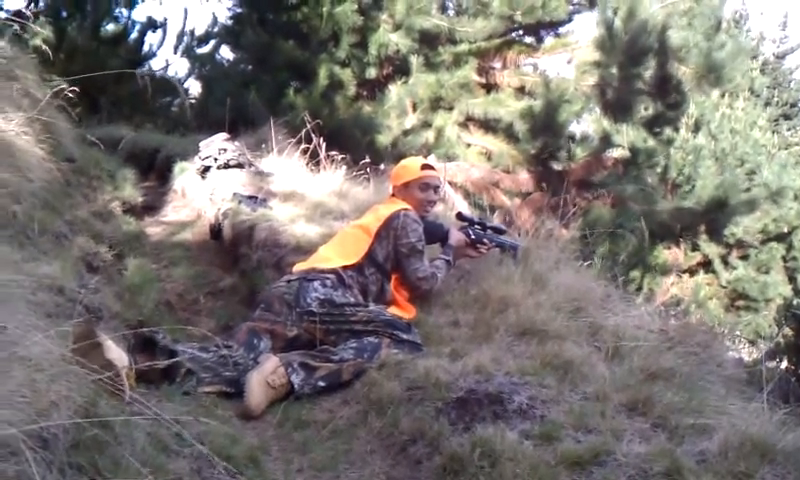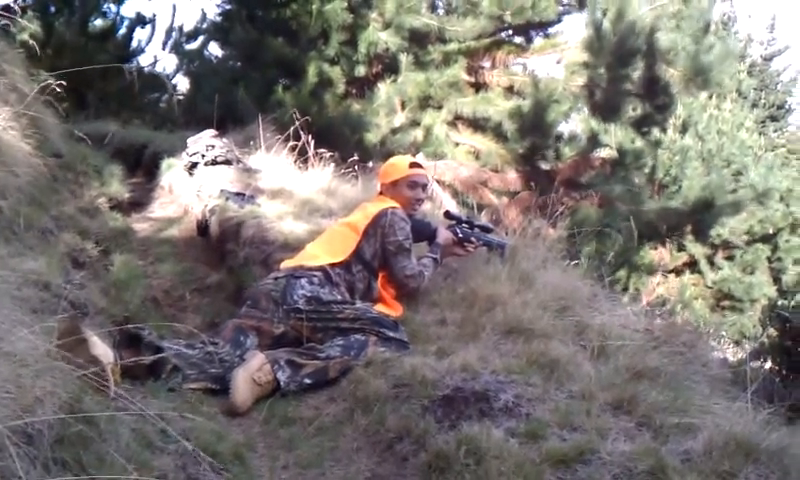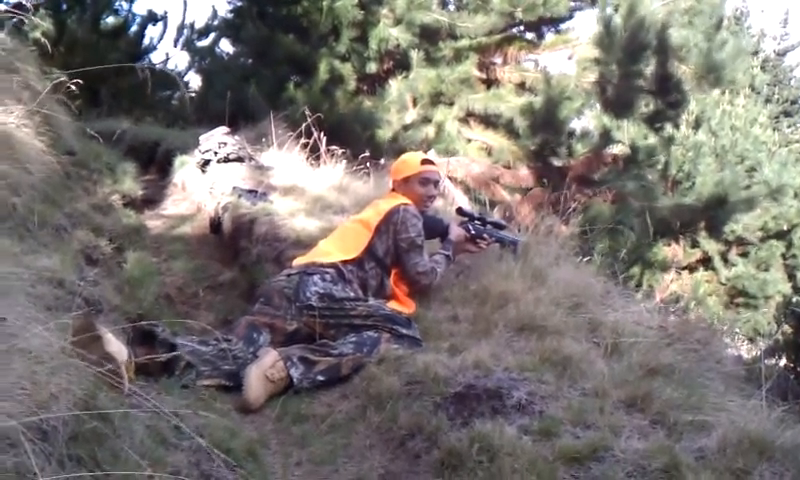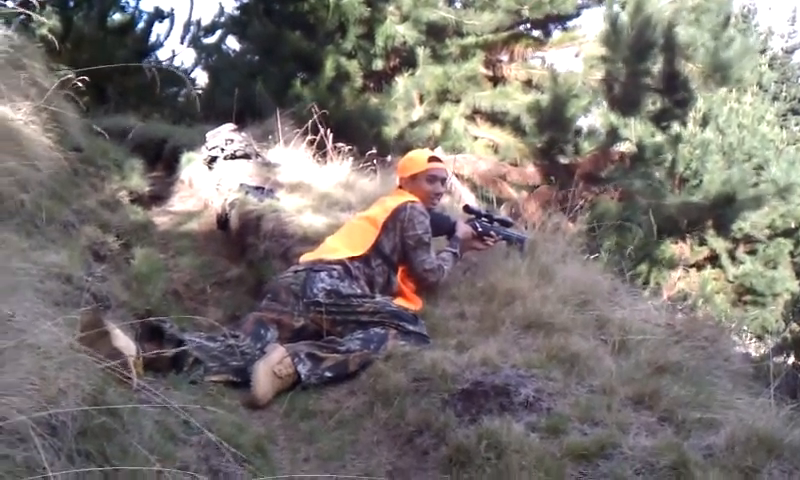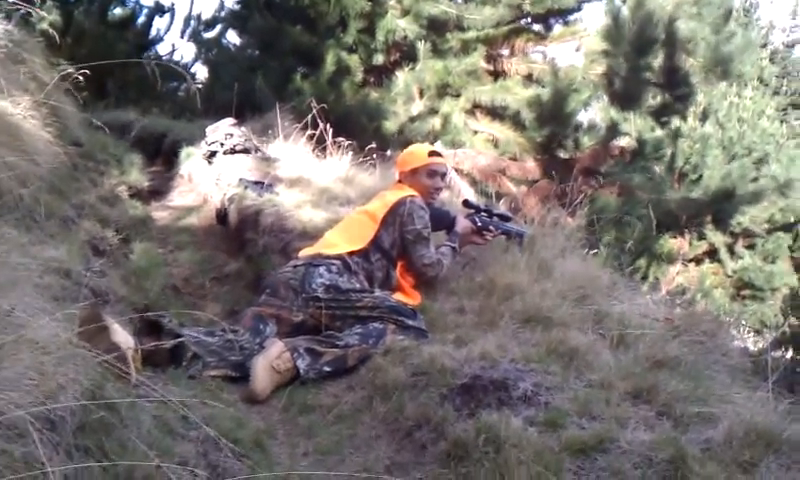
dt=0.2s
person 1, frame 1
left shoulder: (379, 215)
right shoulder: (404, 217)
left elbow: (396, 271)
right elbow: (421, 282)
left wrist: (453, 252)
right wrist: (449, 252)
left hip: (297, 289)
right hip: (327, 295)
left knee: (240, 356)
right knee: (400, 341)
left ankle: (147, 354)
right ankle: (288, 373)
person 1, frame 2
left shoulder: (368, 213)
right shoulder: (391, 215)
left elbow: (385, 270)
right elbow: (408, 281)
left wrist: (442, 251)
right wrist: (436, 251)
left hip: (285, 286)
right hip: (315, 291)
left knee: (225, 353)
right knee: (388, 339)
left ankle: (136, 350)
right ankle: (275, 369)
person 1, frame 3
left shoulder: (380, 210)
right shoulder: (404, 212)
left elbow: (397, 267)
right elbow: (420, 277)
left wrist: (454, 248)
right wrist: (448, 248)
left hip: (297, 283)
right hip: (327, 289)
left knee: (239, 350)
right knee: (400, 336)
left ankle: (152, 347)
right ankle: (288, 366)
person 1, frame 4
left shoulder: (387, 207)
right shoulder: (411, 209)
left elbow: (403, 262)
right elbow: (427, 275)
left wrist: (461, 245)
right wrist: (456, 245)
left hip: (304, 279)
right hip: (334, 285)
left knee: (246, 345)
right knee: (407, 333)
left ankle: (158, 343)
right ankle: (295, 363)
person 1, frame 5
left shoulder: (389, 200)
right shoulder: (411, 203)
left elbow: (401, 255)
right elbow: (427, 269)
left wrist: (459, 240)
right wrist: (456, 239)
left hip: (305, 273)
right hip: (335, 279)
left knee: (248, 340)
right knee: (407, 328)
left ankle: (163, 342)
right ankle: (297, 357)
